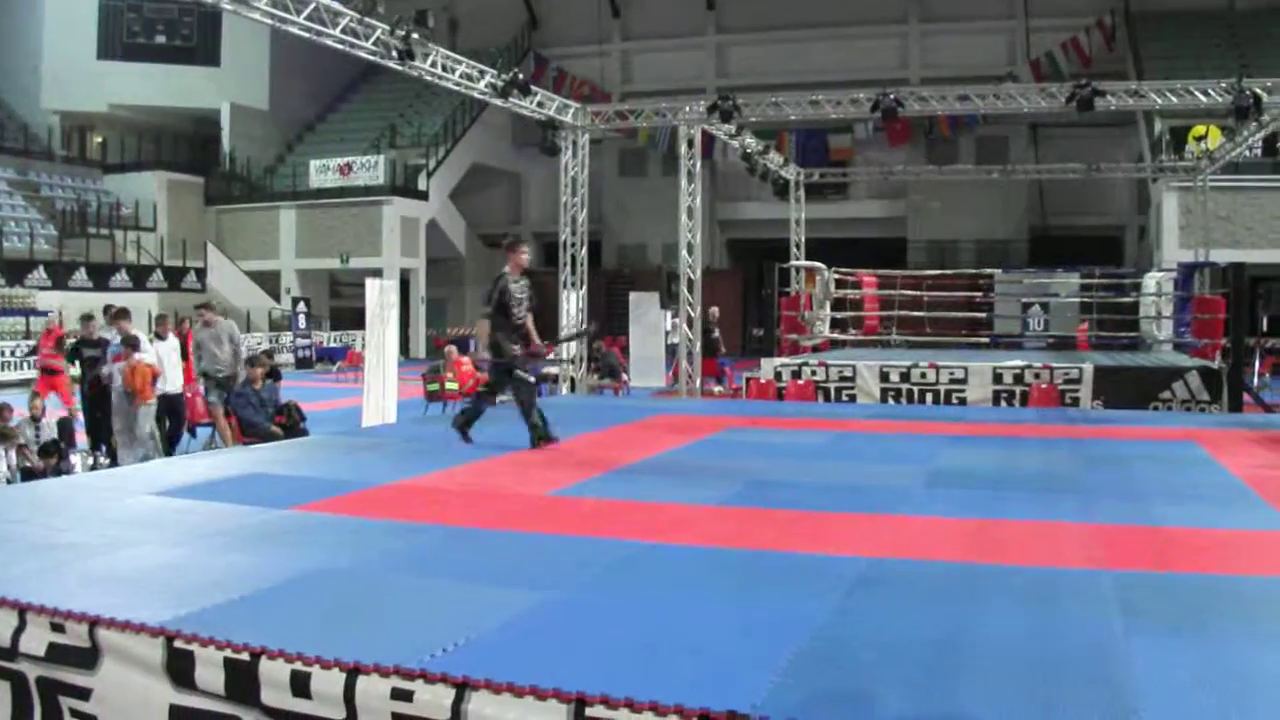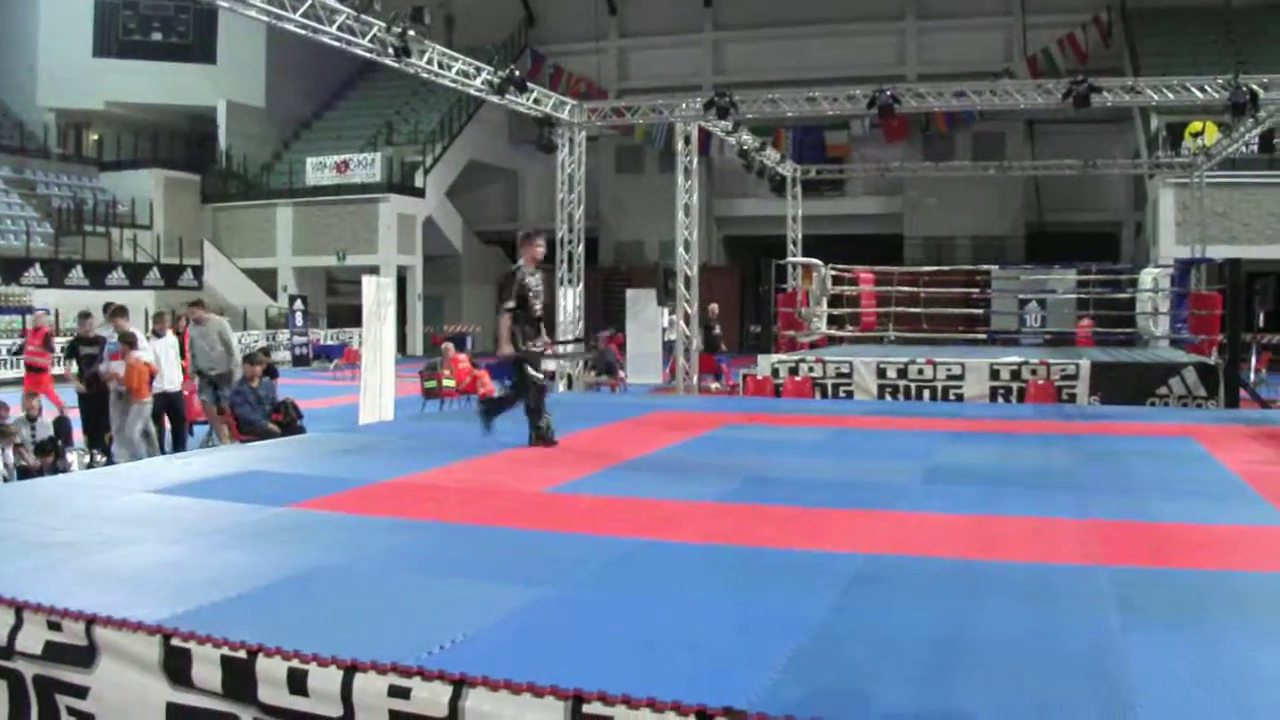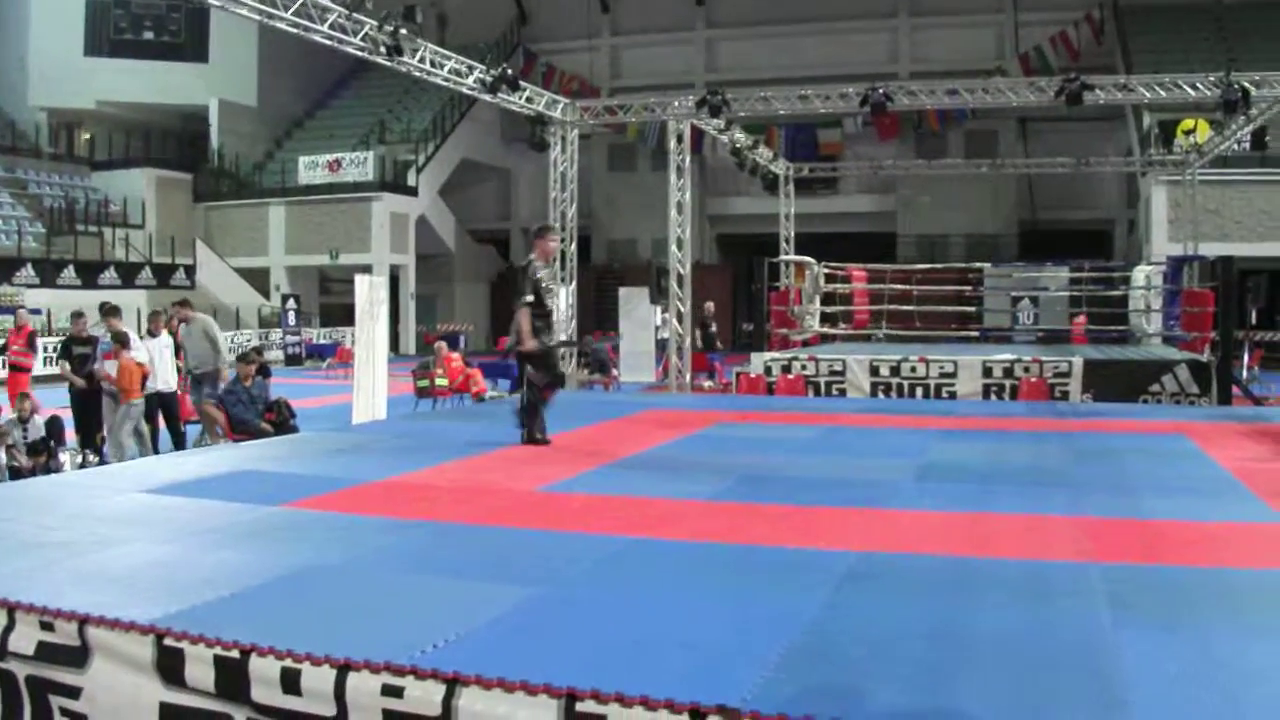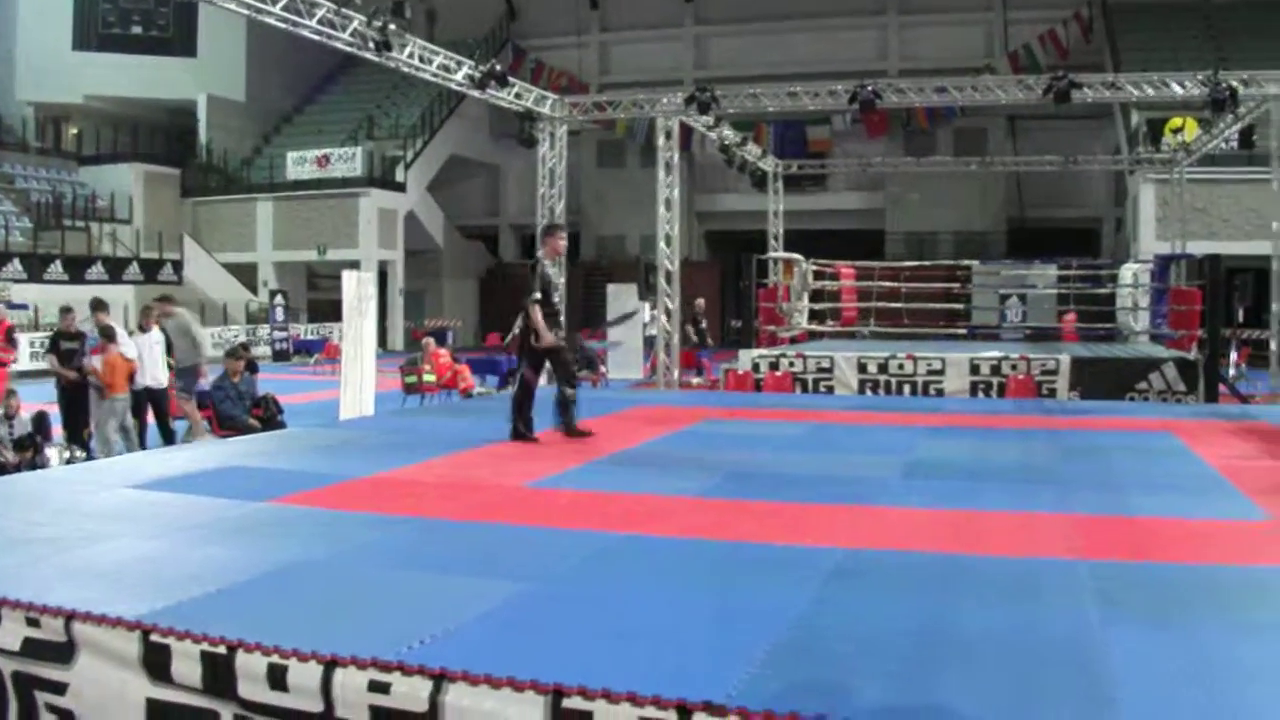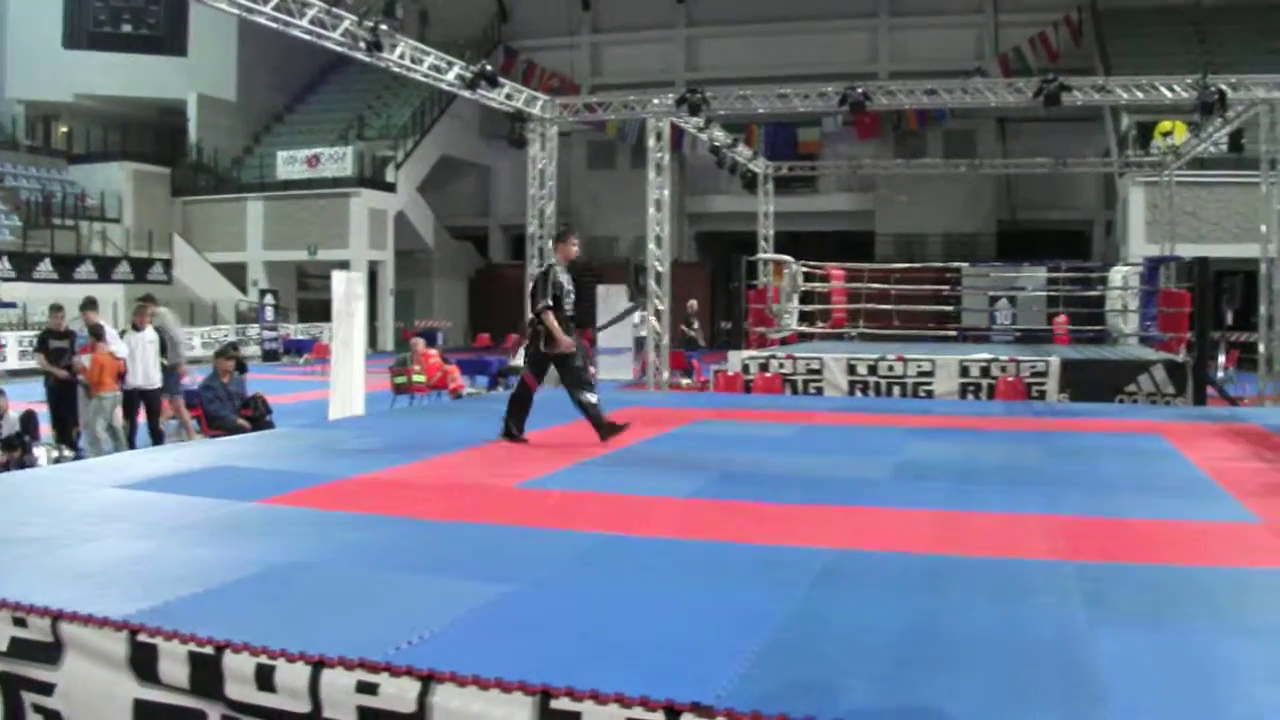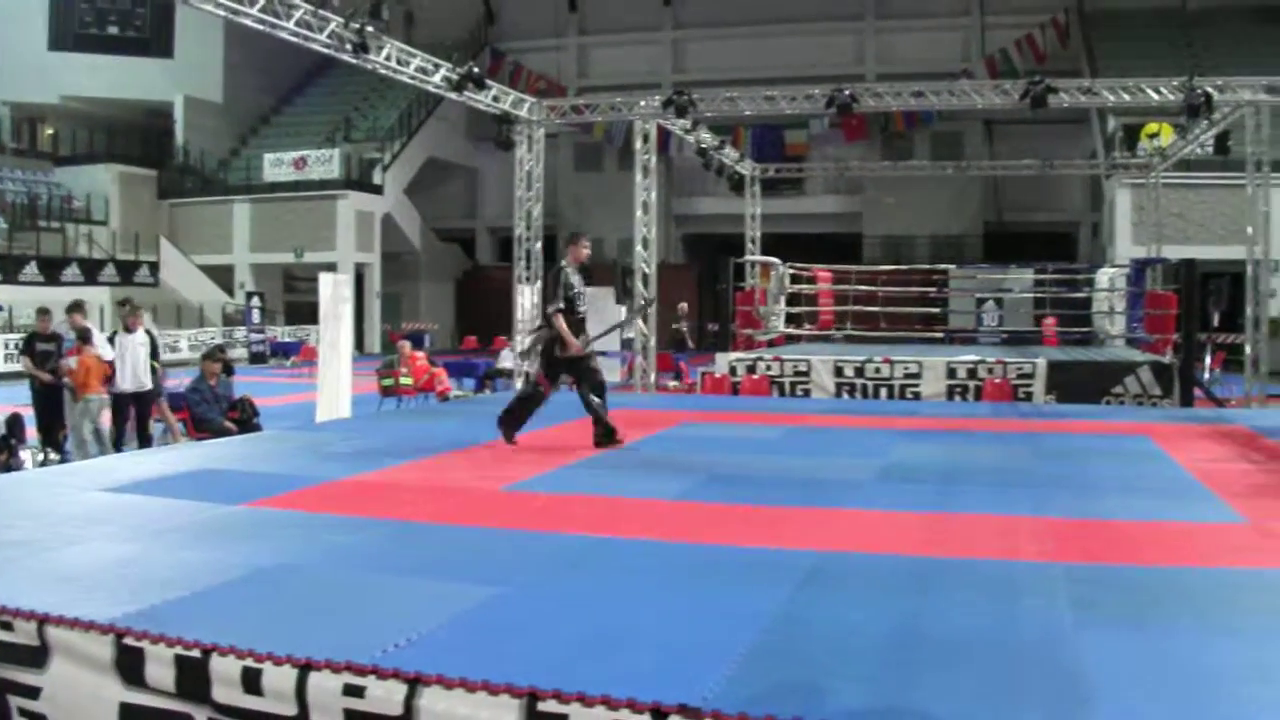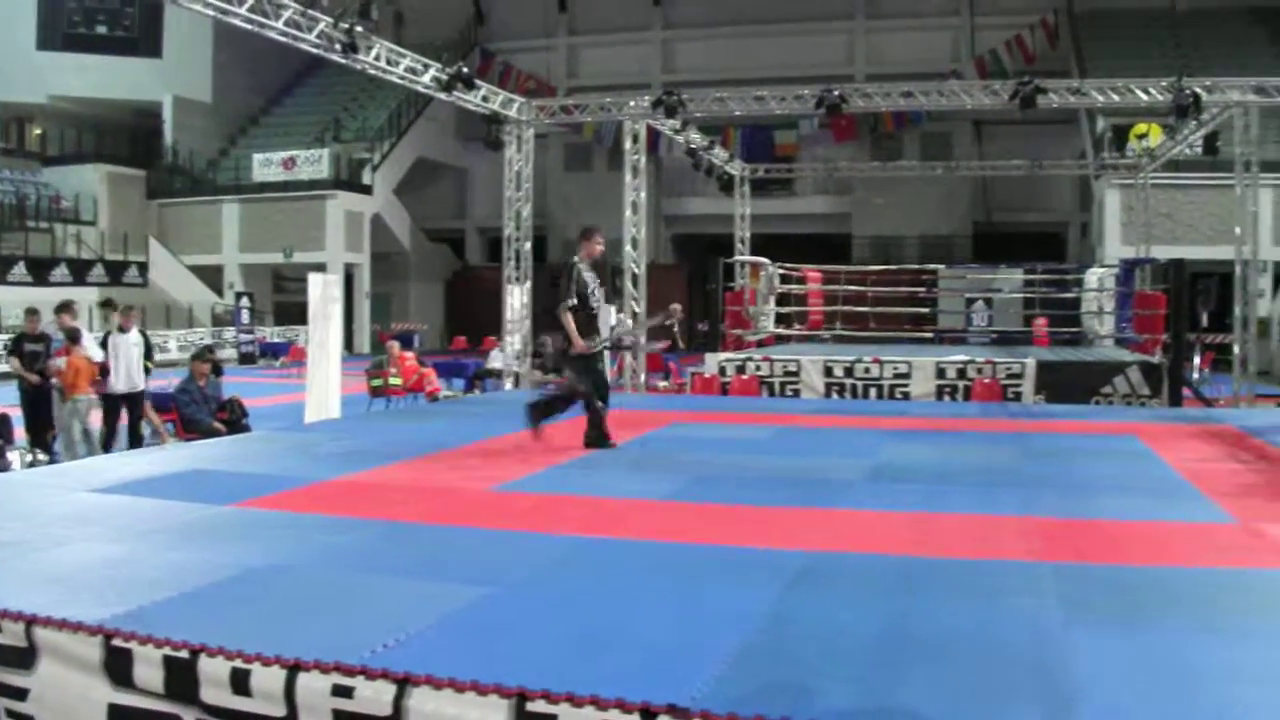
dt=0.1s
person 1, frame 1
left shoulder: (524, 282)
right shoulder: (501, 282)
right elbow: (486, 317)
left wrist: (534, 339)
right wrist: (483, 348)
left hip: (516, 343)
right hip: (503, 343)
left knee: (493, 388)
right knee: (525, 385)
left ankle: (463, 421)
right ankle: (539, 434)
person 1, frame 2
left shoulder: (537, 274)
right shoulder: (517, 274)
right elbow: (506, 312)
left wrist: (543, 335)
right wrist: (504, 344)
left hip: (534, 339)
right hip: (519, 340)
left knee: (524, 386)
right knee: (536, 385)
left ankle: (489, 408)
right ankle: (540, 434)
person 1, frame 3
left shoulder: (546, 268)
right shoulder: (530, 269)
right elbow: (523, 306)
right wrist: (527, 338)
left hip: (544, 334)
right hip: (532, 336)
left knee: (553, 379)
right knee: (534, 383)
left ankle: (527, 417)
right ankle: (532, 432)
person 1, frame 4
left shoulder: (553, 266)
right shoulder: (538, 266)
right elbow: (532, 303)
right wrist: (543, 333)
left hip: (553, 332)
right hip: (536, 334)
left knee: (568, 374)
right knee: (528, 381)
left ankle: (567, 424)
right ankle: (520, 429)
person 1, frame 5
left shoulder: (564, 273)
right shoulder: (549, 273)
right elbow: (544, 310)
right wrist: (561, 337)
left hip: (564, 338)
right hip: (546, 340)
left knee: (582, 380)
right knee: (529, 384)
left ankle: (602, 427)
right ankle: (511, 429)
person 1, frame 6
left shoulder: (576, 274)
right shoulder: (559, 274)
right elbow: (553, 312)
right wrist: (570, 341)
left hip: (577, 342)
right hip: (560, 344)
left knee: (594, 384)
right knee: (540, 387)
left ankle: (605, 435)
right ankle: (509, 423)
person 1, frame 7
left shoulder: (590, 271)
right shoulder: (573, 270)
right elbow: (565, 309)
right wrist: (575, 339)
left hip: (590, 339)
right hip: (577, 340)
left knee: (600, 386)
right knee: (579, 388)
left ankle: (597, 435)
right ankle: (538, 410)
